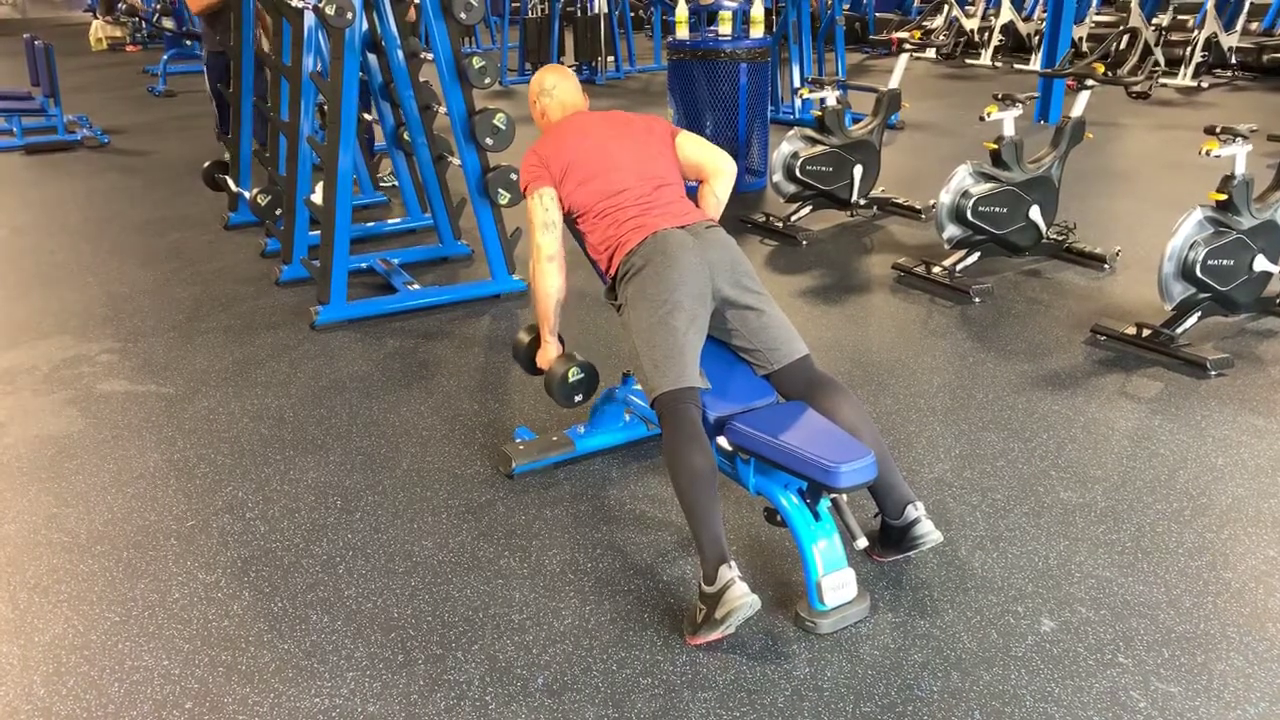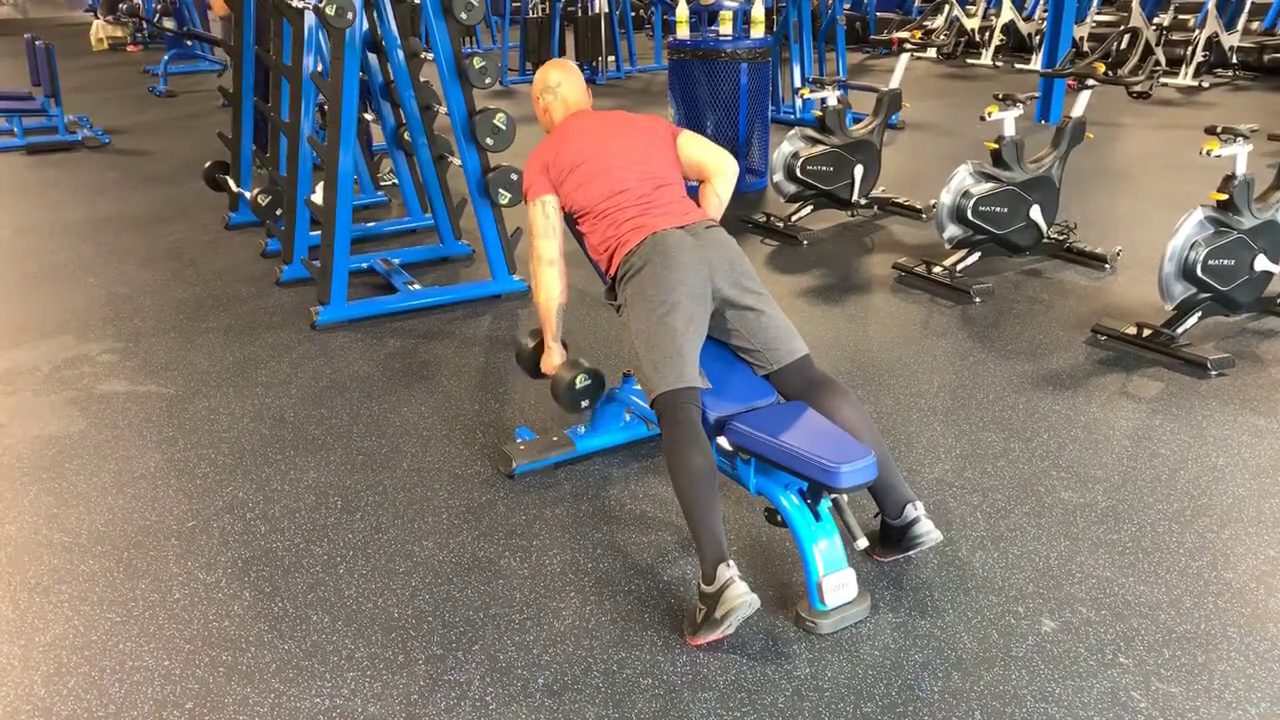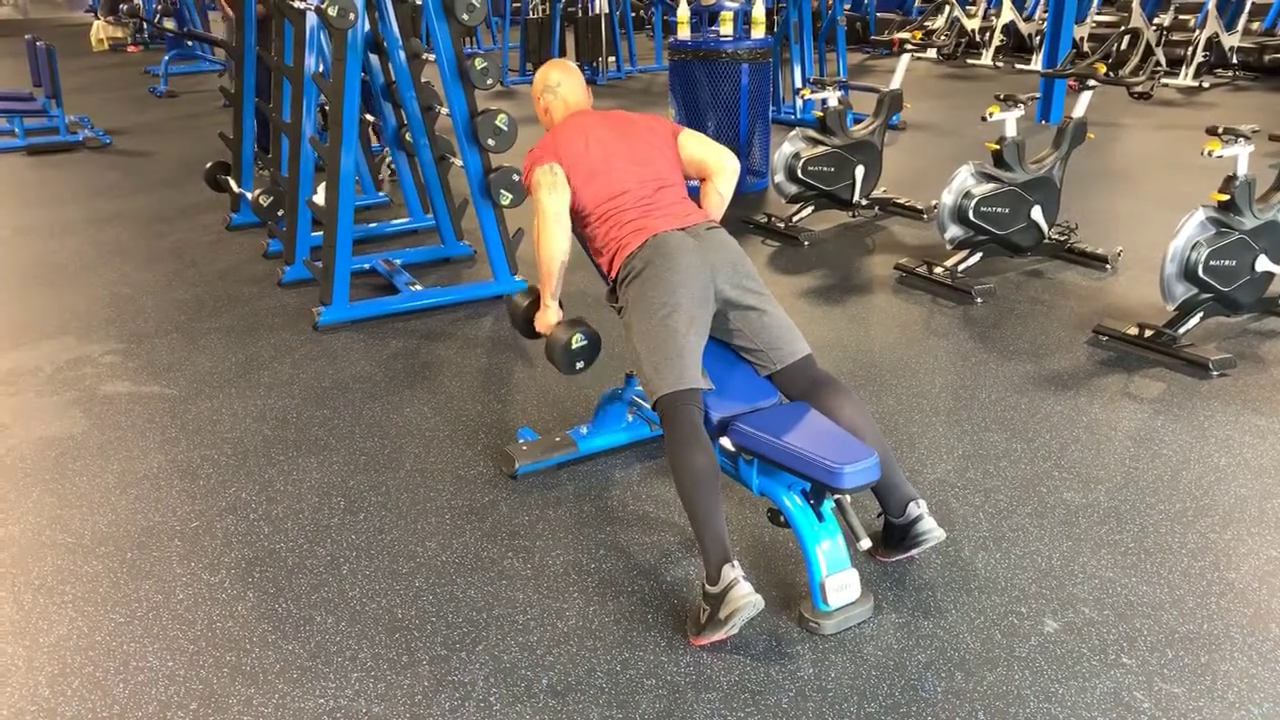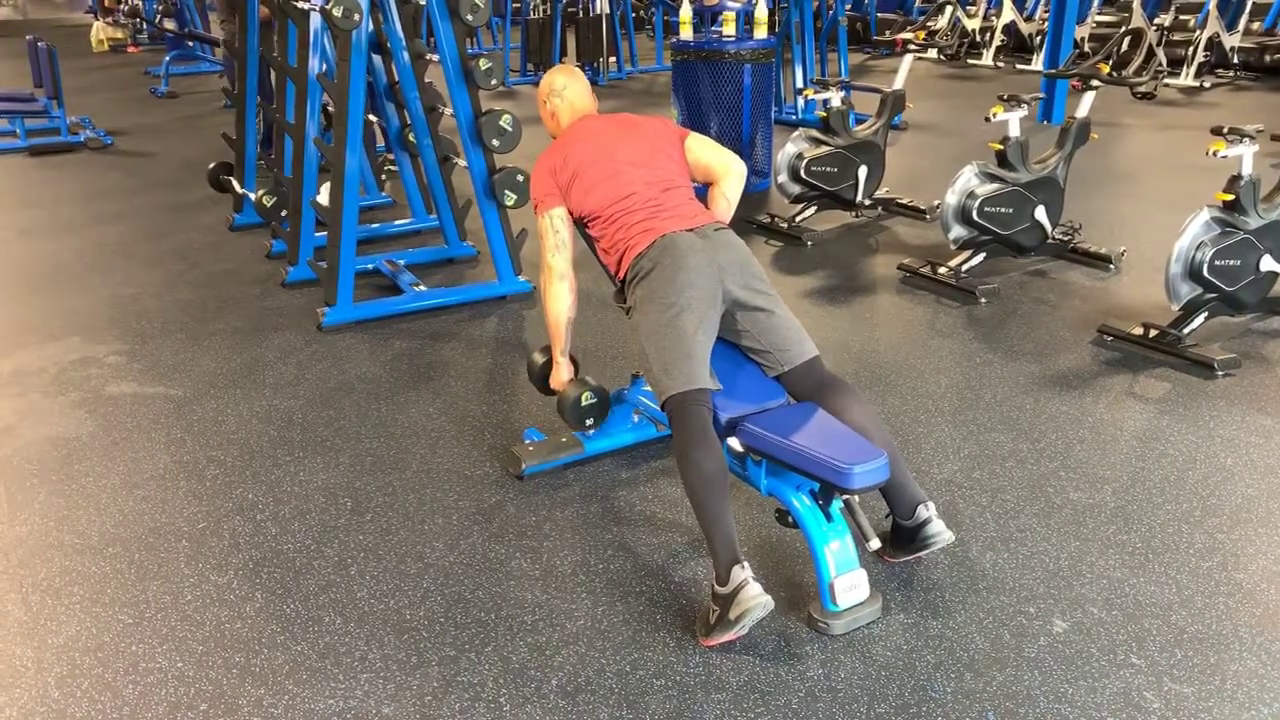
dt=0.7s
person 1, frame 1
left shoulder: (541, 154)
right shoulder: (645, 122)
left elbow: (548, 256)
right elbow: (721, 167)
left wrist: (549, 337)
left hip: (649, 262)
right hip: (713, 242)
left knee: (678, 408)
right knee: (804, 376)
left ankle: (720, 579)
right ankle: (903, 512)
person 1, frame 2
left shoulder: (544, 158)
right shoulder: (648, 123)
left elbow: (549, 260)
right elbow: (723, 168)
left wrist: (552, 344)
left hip: (650, 262)
right hip: (715, 243)
left knee: (678, 409)
right knee: (804, 377)
left ankle: (719, 577)
right ankle: (903, 512)
person 1, frame 3
left shoulder: (547, 149)
right shoulder: (648, 122)
left elbow: (555, 214)
right elbow: (724, 165)
left wrist: (549, 301)
left hip: (651, 264)
right hip: (716, 244)
left knee: (680, 410)
right knee: (806, 376)
left ankle: (724, 579)
right ankle: (906, 510)
person 1, frame 4
left shoulder: (551, 165)
right shoulder: (655, 124)
left elbow: (558, 271)
right elbow: (730, 170)
left wrist: (560, 358)
left hip: (659, 265)
right hip: (723, 245)
left knee: (690, 410)
right knee: (814, 377)
left ankle: (734, 579)
right ankle: (914, 512)
